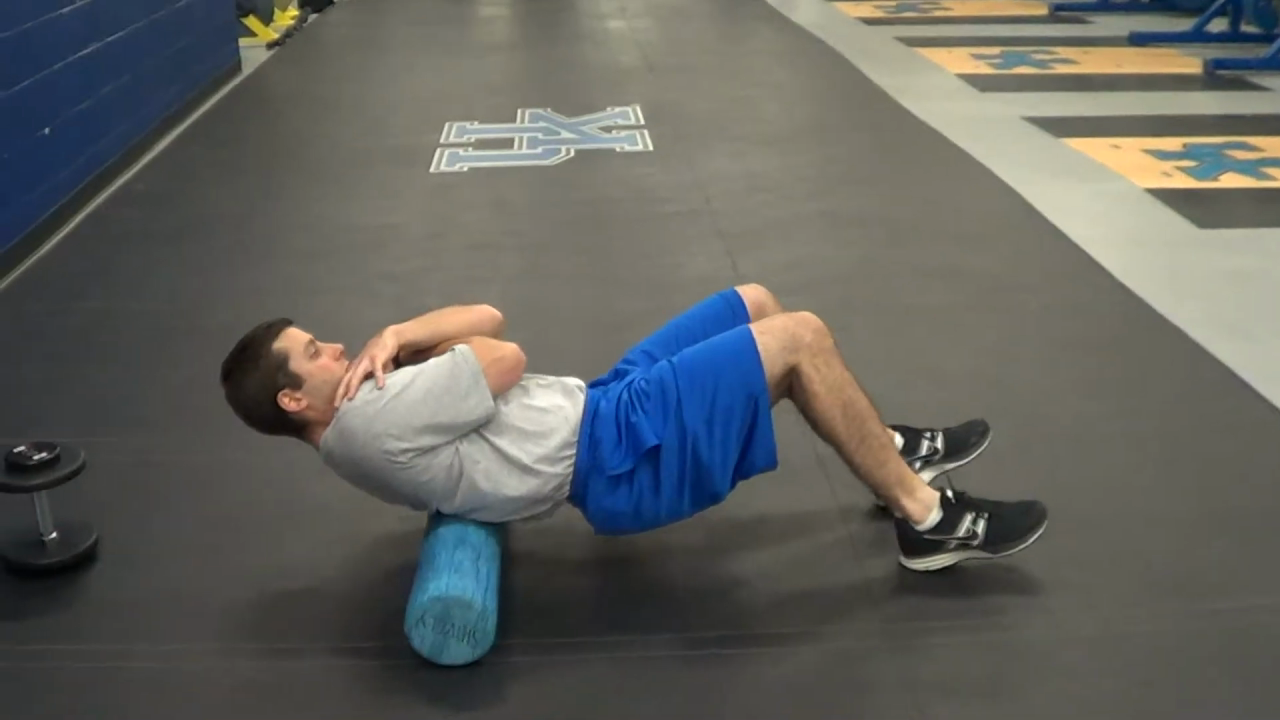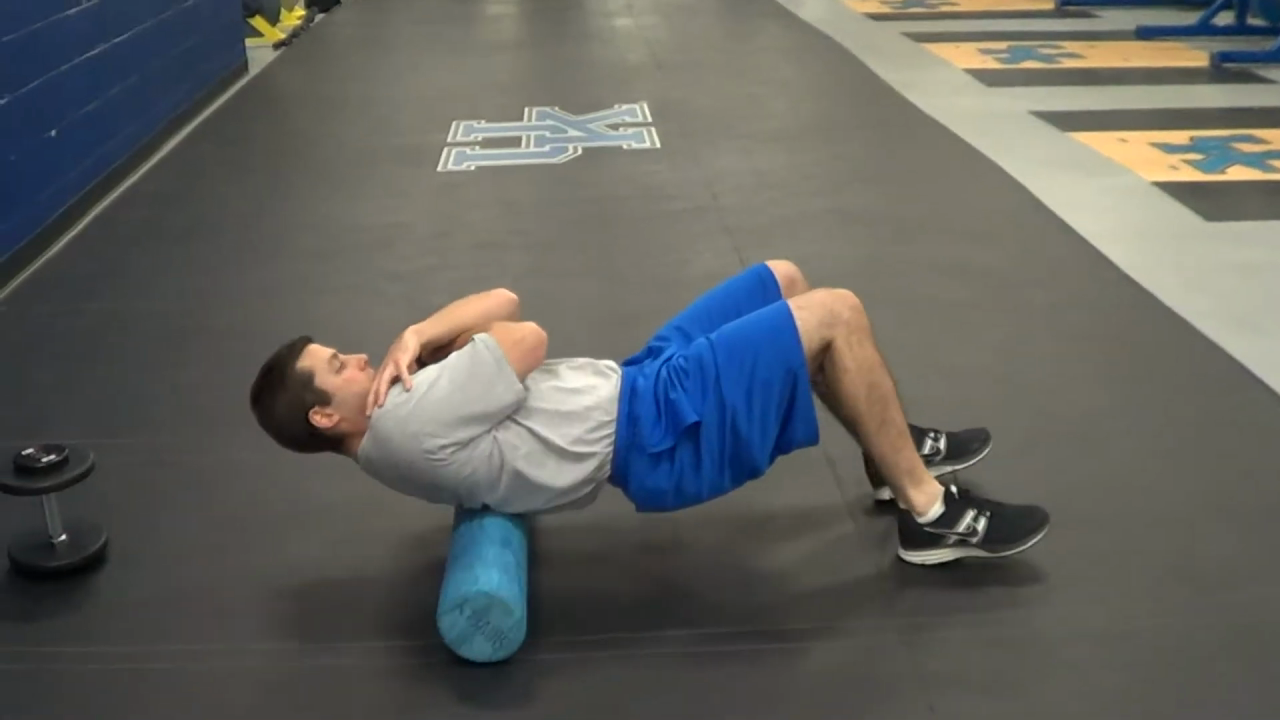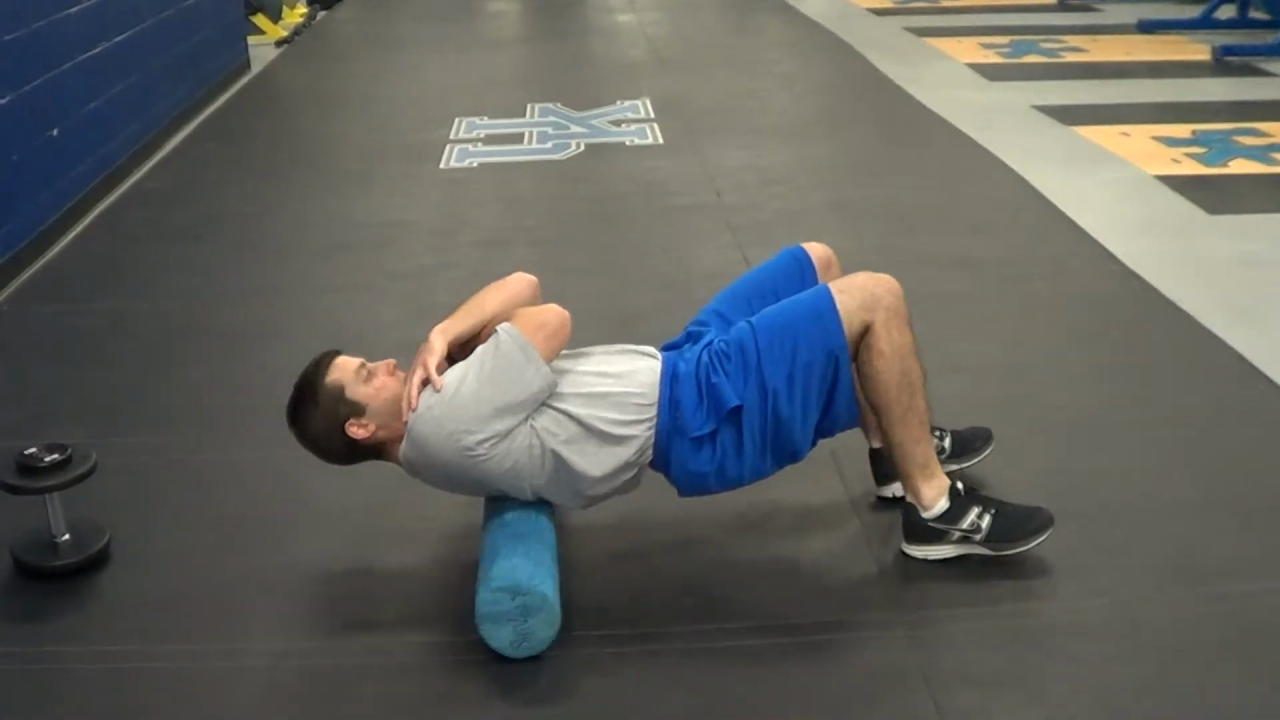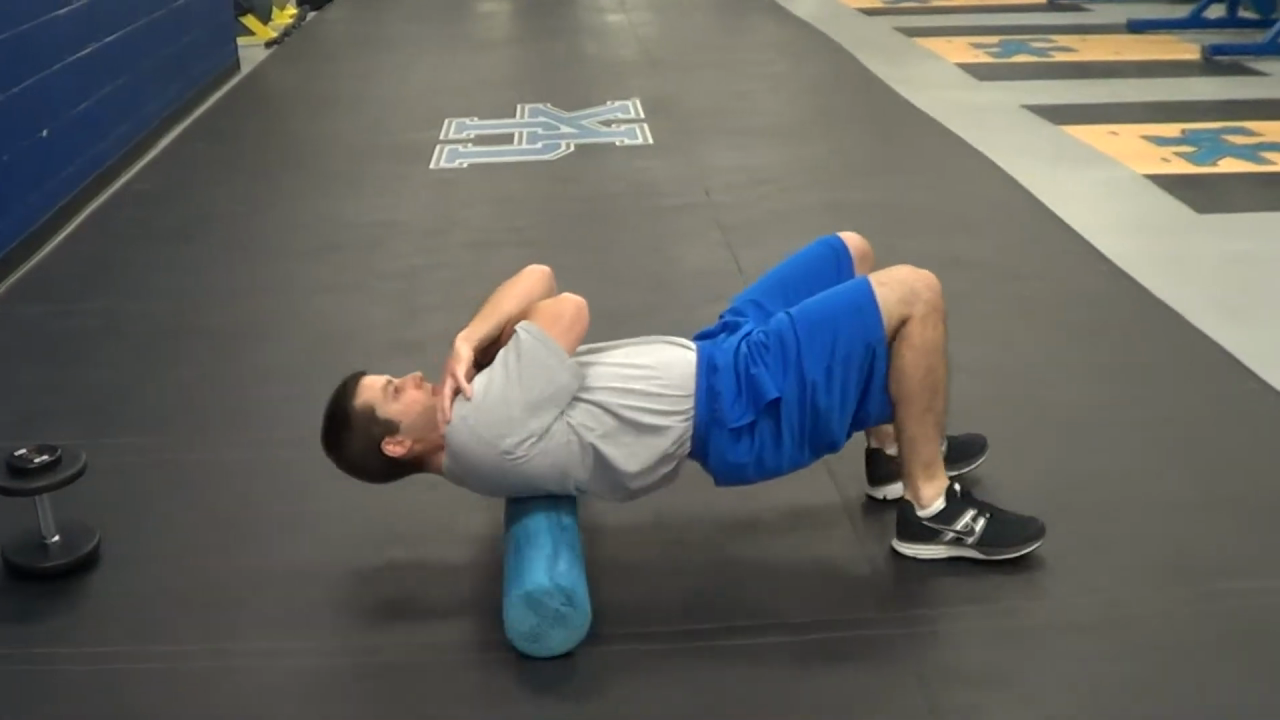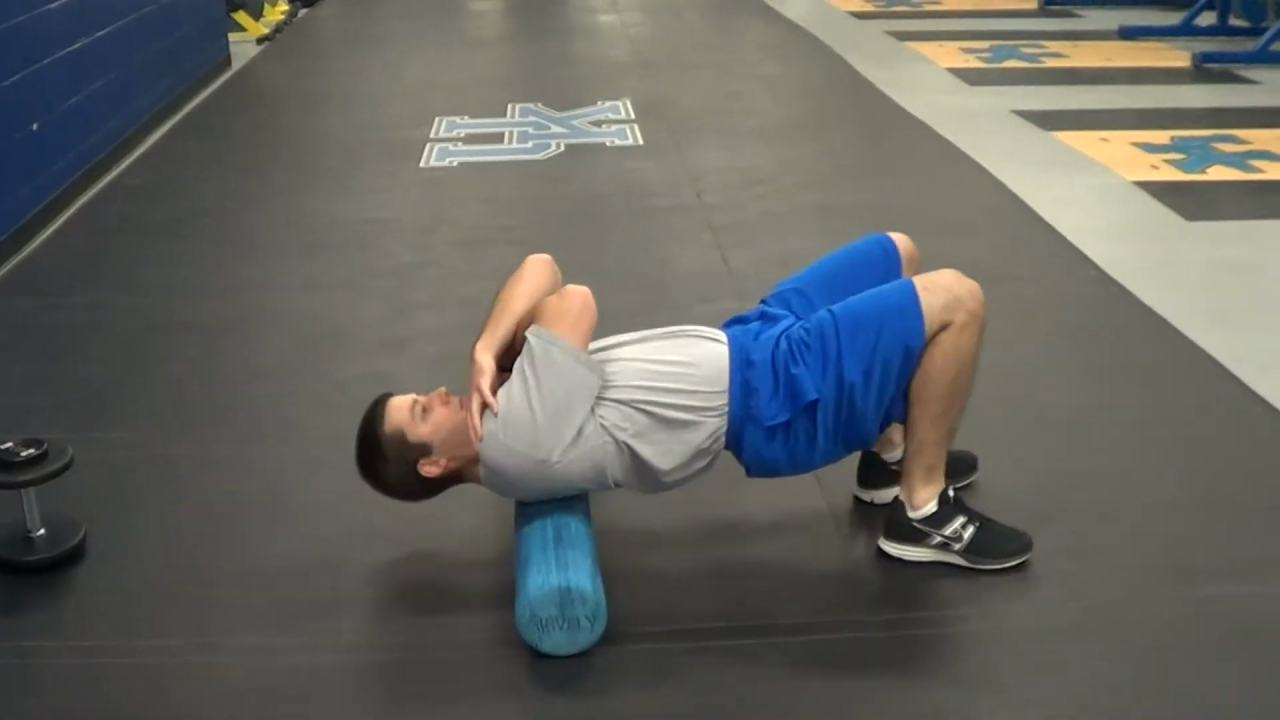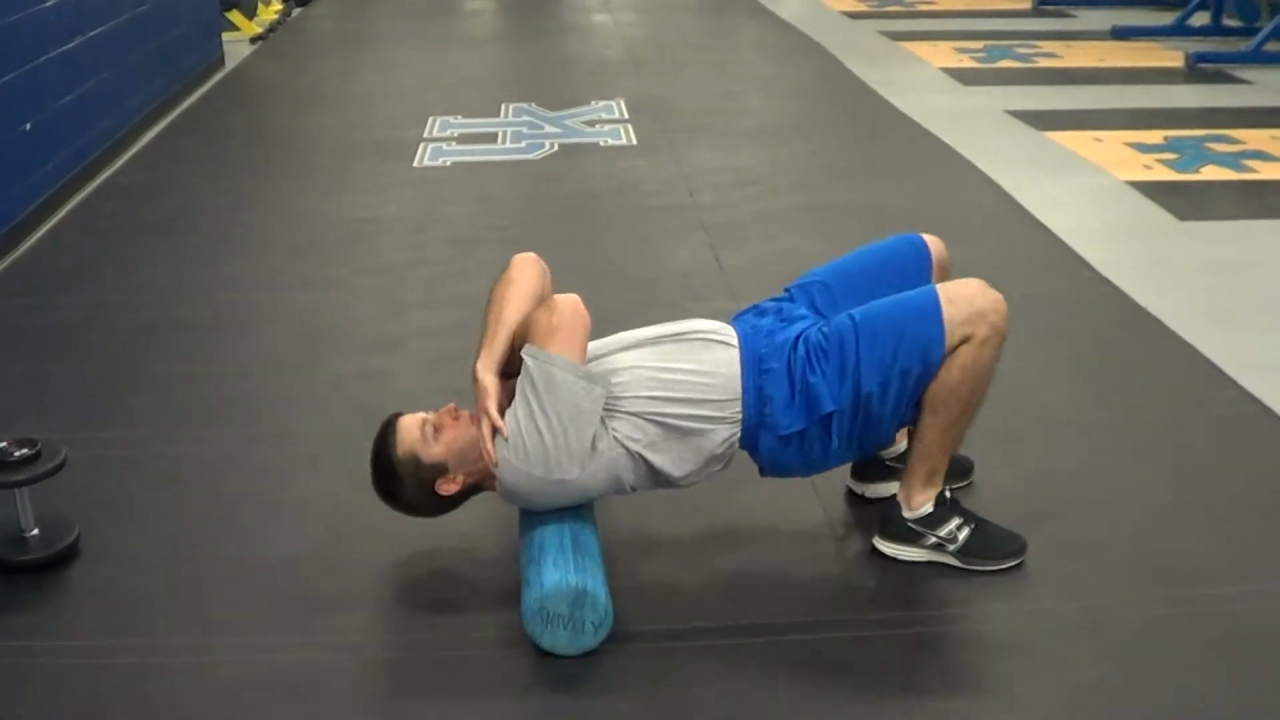
dt=0.2s
person 1, frame 1
left shoulder: (369, 408)
right shoulder: (372, 423)
left elbow: (489, 315)
right elbow: (508, 361)
left wrist: (395, 337)
right wrist: (407, 343)
left hip: (600, 407)
right hip: (618, 456)
left knee: (756, 303)
right knee: (801, 336)
left ankle: (889, 449)
right ankle: (927, 517)
person 1, frame 2
left shoulder: (394, 415)
right shoulder: (409, 427)
left elbow: (504, 300)
right elbow: (528, 339)
left wrist: (418, 336)
right wrist: (430, 342)
left hip: (628, 390)
right hip: (656, 434)
left knee: (783, 278)
right knee: (836, 313)
left ankle: (895, 449)
right ankle: (930, 513)
person 1, frame 3
left shoulder: (434, 406)
right shoulder: (447, 427)
left elbow: (523, 284)
right elbow: (552, 322)
left wrist: (445, 334)
right wrist: (458, 340)
left hip: (671, 372)
right hip: (697, 417)
left knee: (817, 261)
right knee: (874, 298)
left ankle: (895, 448)
right ankle: (935, 508)
person 1, frame 4
left shoulder: (468, 414)
right shoulder: (486, 435)
left elbow: (538, 277)
right elbow: (569, 310)
left wrist: (470, 339)
right wrist: (485, 341)
left hip: (702, 361)
right hip: (732, 407)
left knee: (850, 251)
right knee: (914, 292)
left ankle: (891, 450)
right ankle: (930, 508)
person 1, frame 5
left shoulder: (495, 414)
right shoulder: (521, 448)
left elbow: (541, 267)
right elbow: (574, 302)
left wrist: (489, 348)
right wrist: (501, 351)
left hip: (739, 347)
right hip: (764, 395)
left knee: (897, 251)
right knee: (955, 298)
left ankle: (888, 456)
right ankle: (923, 511)
person 1, frame 6
left shoulder: (512, 411)
right shoulder: (535, 468)
left elbow: (527, 266)
right elbow: (565, 312)
left wrist: (490, 363)
right wrist: (505, 358)
right hip: (780, 395)
left knee: (929, 255)
right knee: (980, 309)
left ankle: (886, 453)
right ankle: (917, 513)
